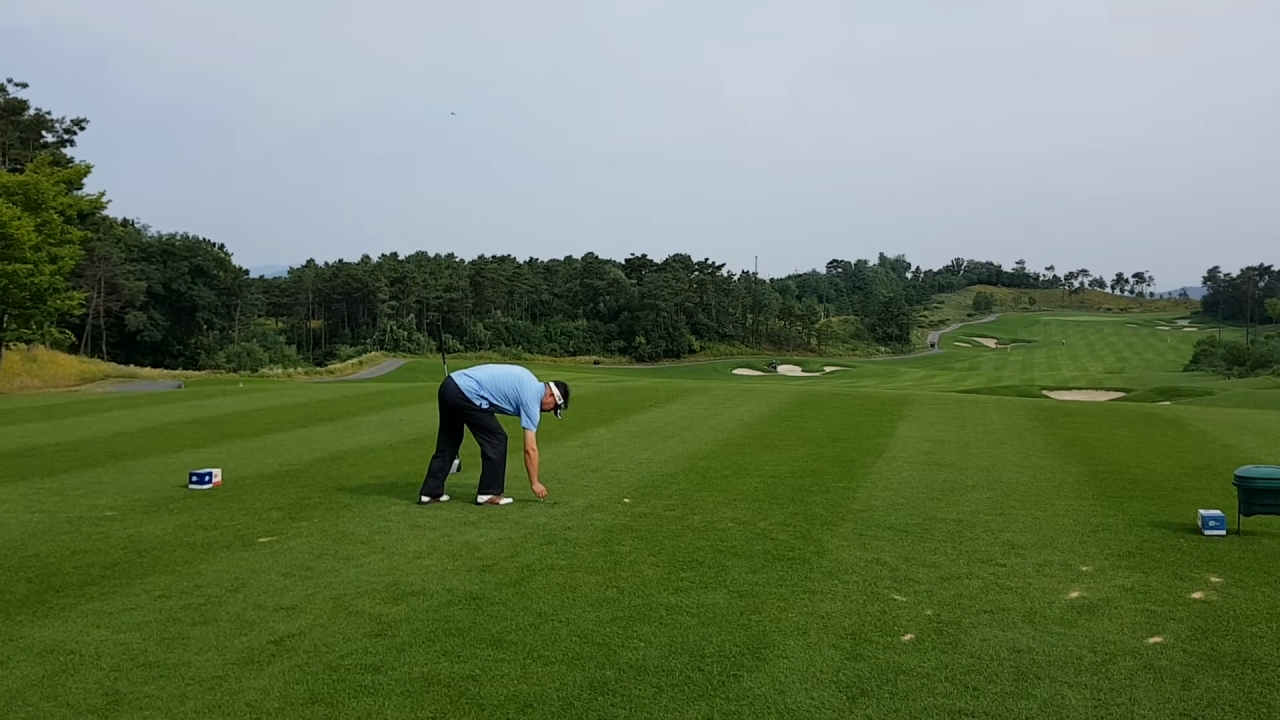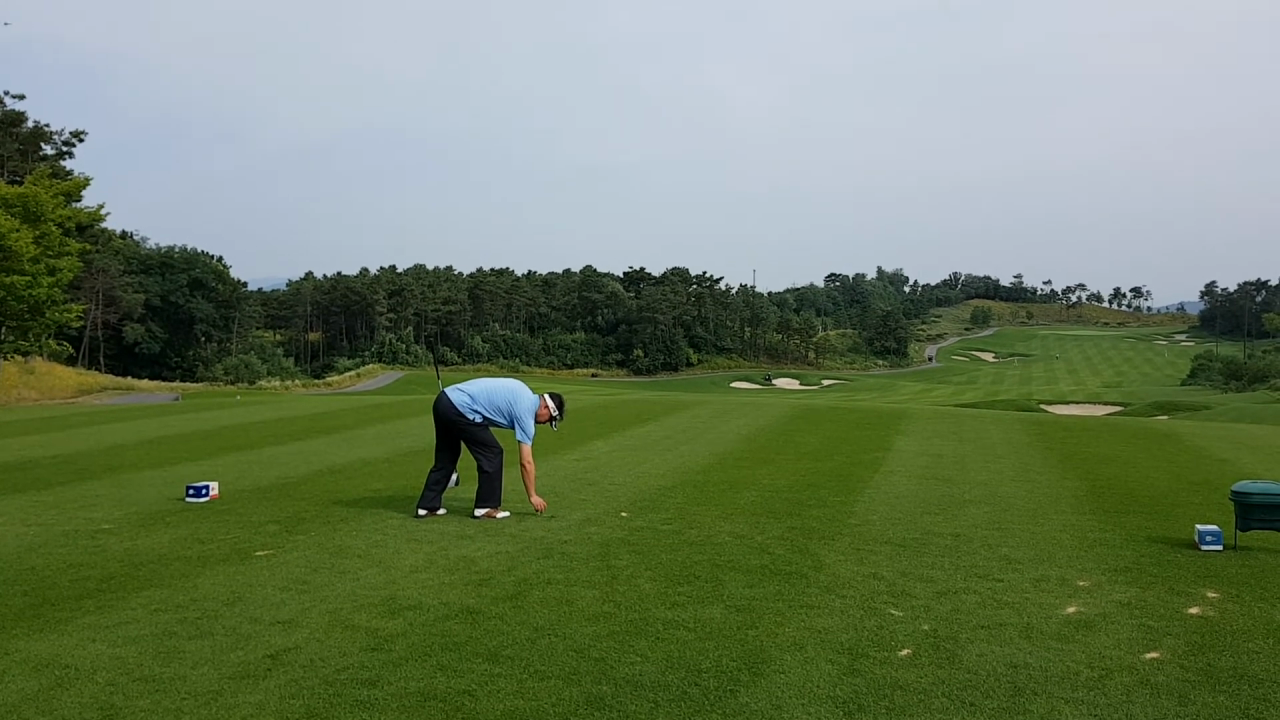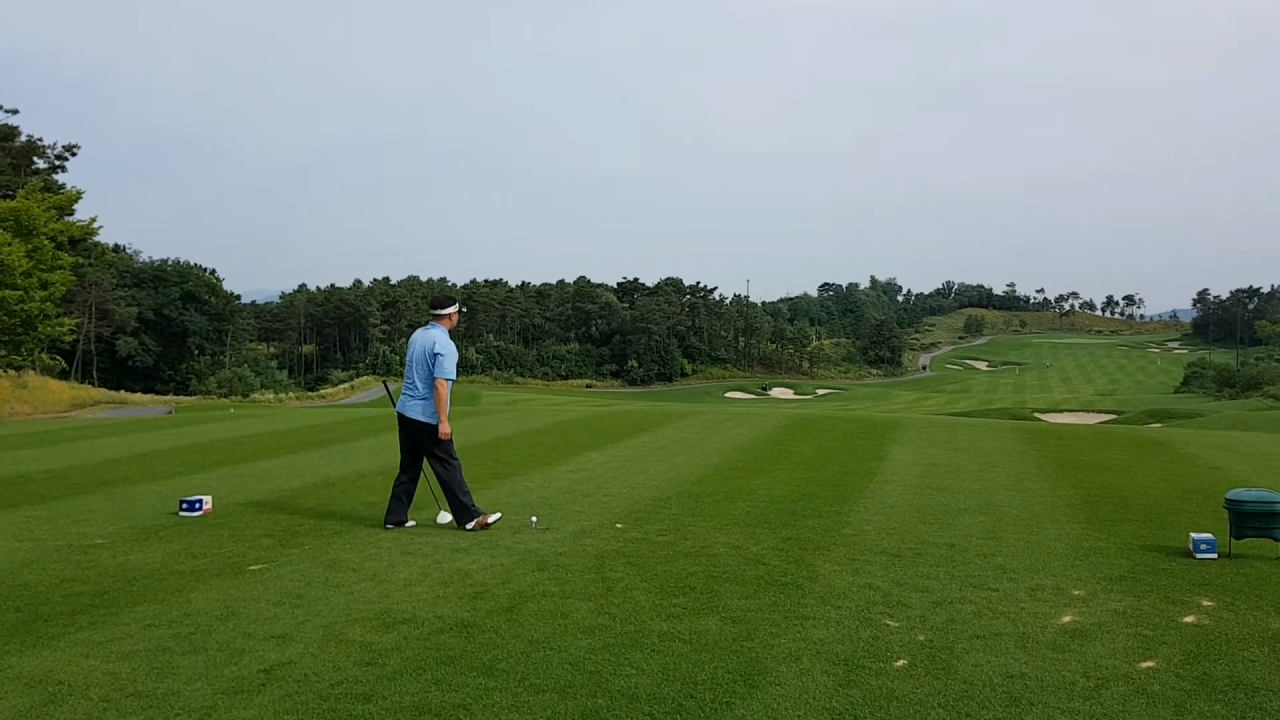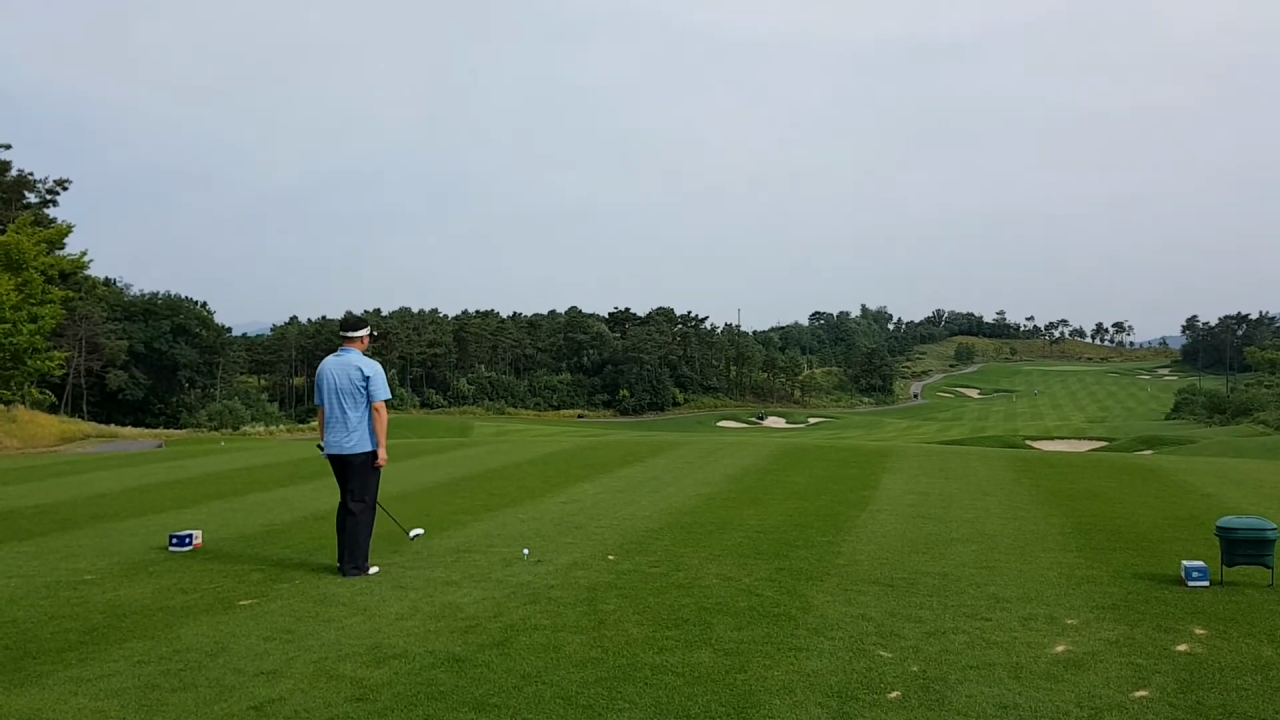
dt=1s
person 1, frame 1
left shoulder: (528, 382)
right shoulder: (532, 397)
right elbow: (530, 448)
right wrist: (535, 483)
left hip: (450, 385)
right hip: (467, 393)
left knee: (448, 443)
right knee: (497, 440)
left ankle: (430, 492)
right ankle: (489, 493)
person 1, frame 2
left shoulder: (524, 394)
right shoulder: (526, 410)
right elbow: (526, 461)
right wrist: (532, 495)
left hip: (444, 400)
right hip: (460, 408)
left knee: (446, 457)
right knee: (492, 454)
left ankle: (427, 505)
right ankle: (486, 507)
person 1, frame 3
left shoulder: (418, 335)
right shoulder: (444, 344)
right elbow: (440, 385)
right wrist: (444, 421)
left hip: (405, 411)
right hip: (426, 417)
left knee: (409, 468)
right knee: (448, 467)
left ankle: (395, 517)
right ankle: (471, 517)
person 1, frame 4
left shoulder: (324, 365)
right shoulder: (370, 367)
left elbow: (321, 408)
right elbow: (378, 409)
left wrist: (324, 439)
right wrist: (382, 447)
left hip: (335, 447)
right hip: (362, 447)
left knee: (347, 502)
right knee: (361, 505)
left ankle: (345, 555)
right ankle: (354, 564)
